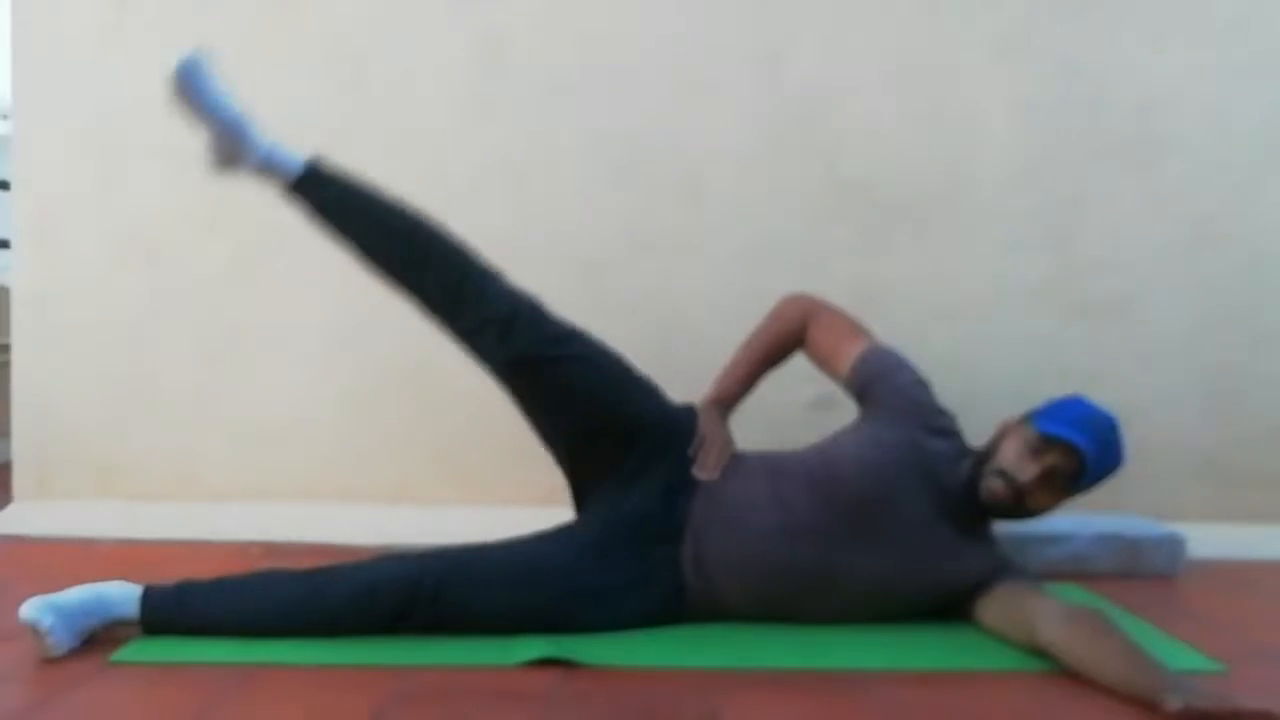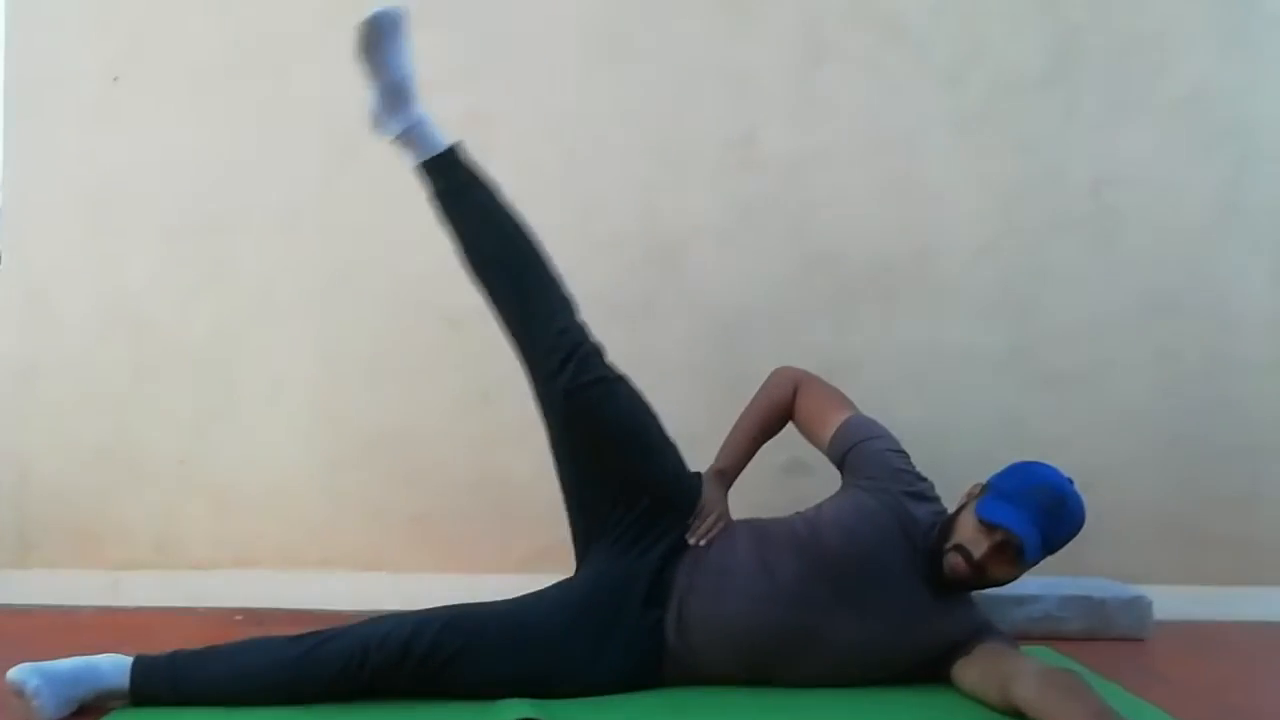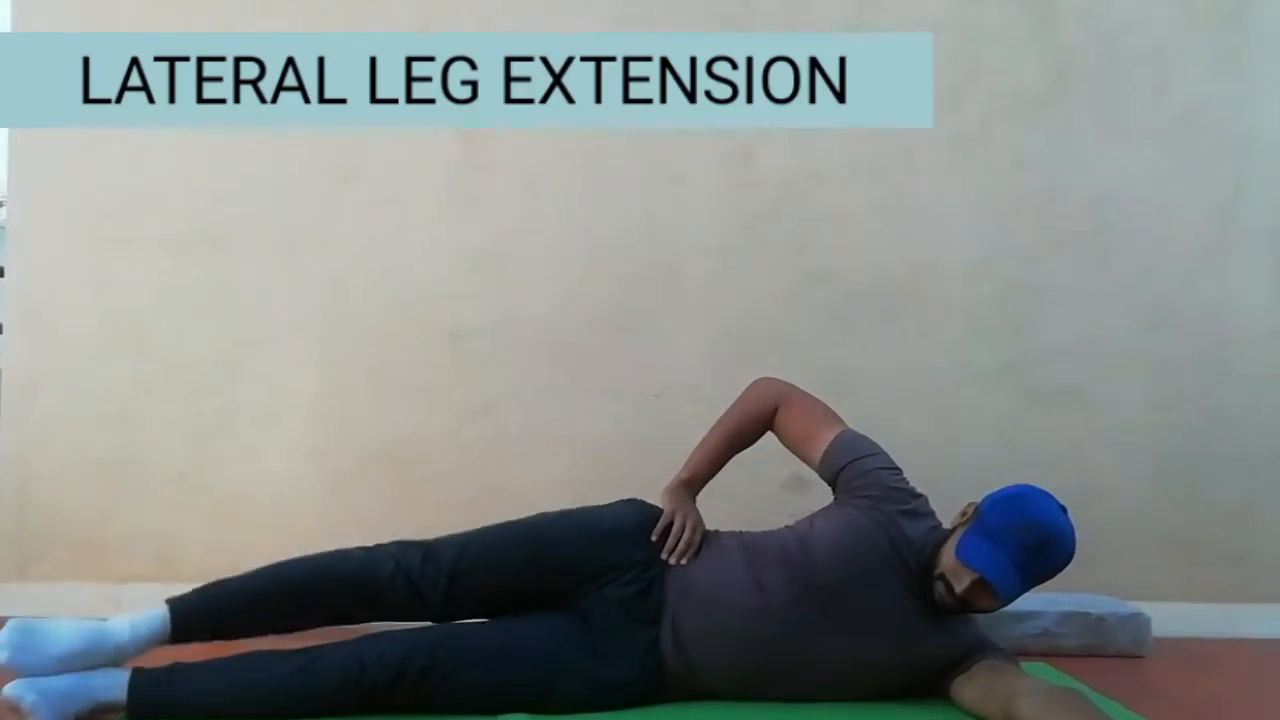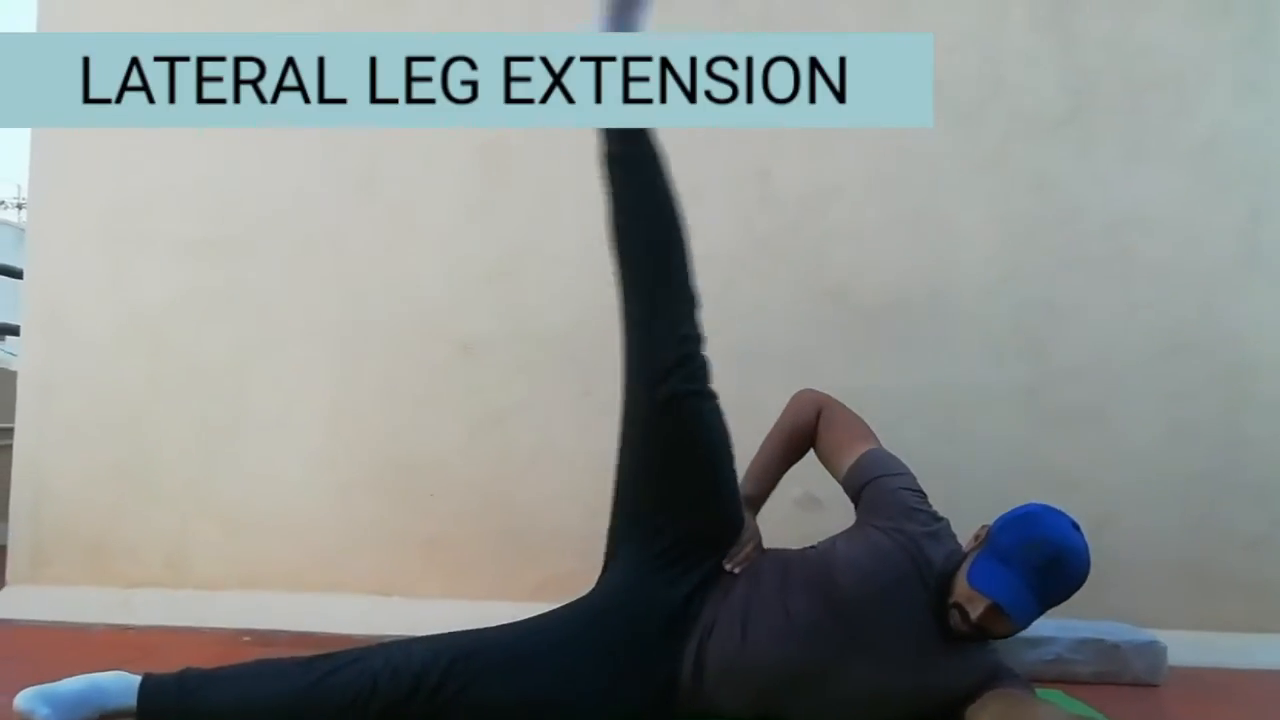
dt=0.7s
person 1, frame 1
left shoulder: (972, 568)
right shoulder: (924, 424)
right elbow: (805, 312)
right wrist: (718, 408)
left hip: (654, 586)
right hip: (663, 478)
left knee: (413, 592)
right knee: (500, 317)
left ankle: (133, 604)
right ankle: (270, 157)
person 1, frame 2
left shoulder: (952, 629)
right shoulder: (900, 494)
right elbow: (795, 382)
right wrist: (717, 482)
right hip: (652, 544)
right knee: (579, 369)
right ankle: (421, 131)
person 1, frame 3
right shoulder: (889, 500)
right elbow: (776, 394)
right wrist: (684, 485)
right hip: (632, 558)
right knee: (409, 577)
right ankle: (133, 631)
person 1, frame 4
right shoulder: (914, 531)
right elbow: (815, 406)
right wrist: (745, 507)
right hip: (683, 573)
right knee: (671, 362)
right ankle: (623, 109)
